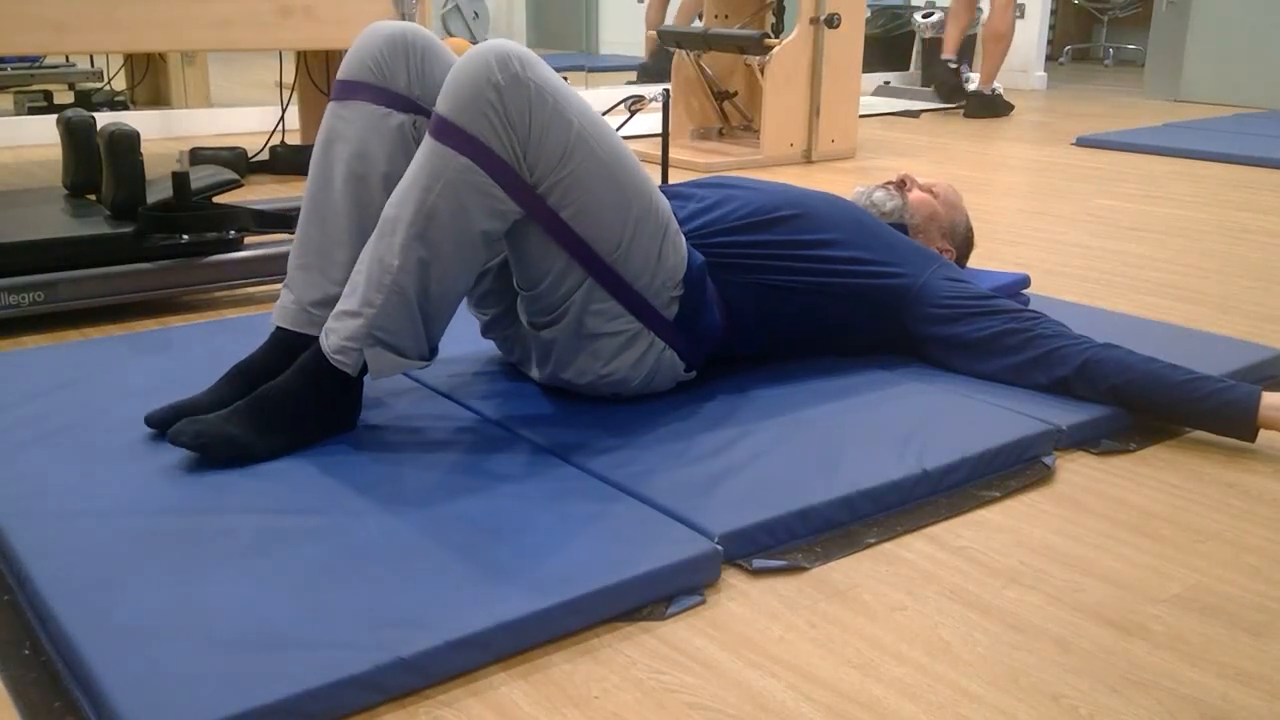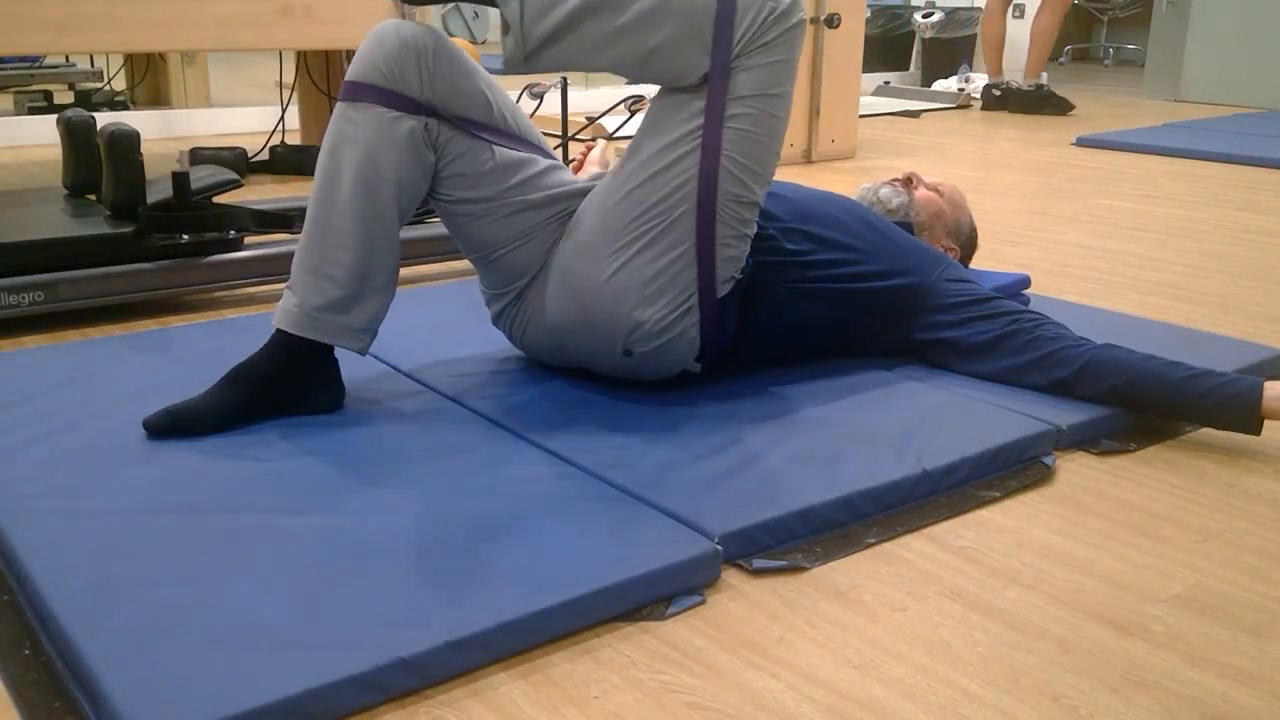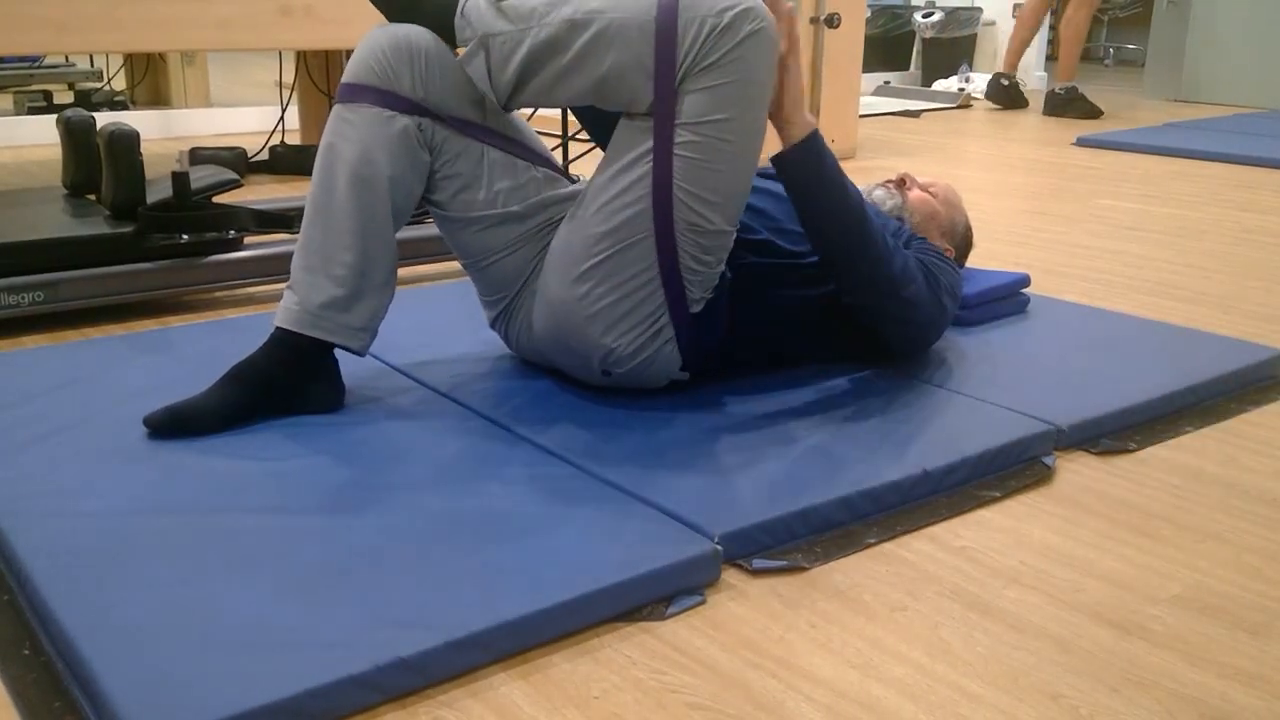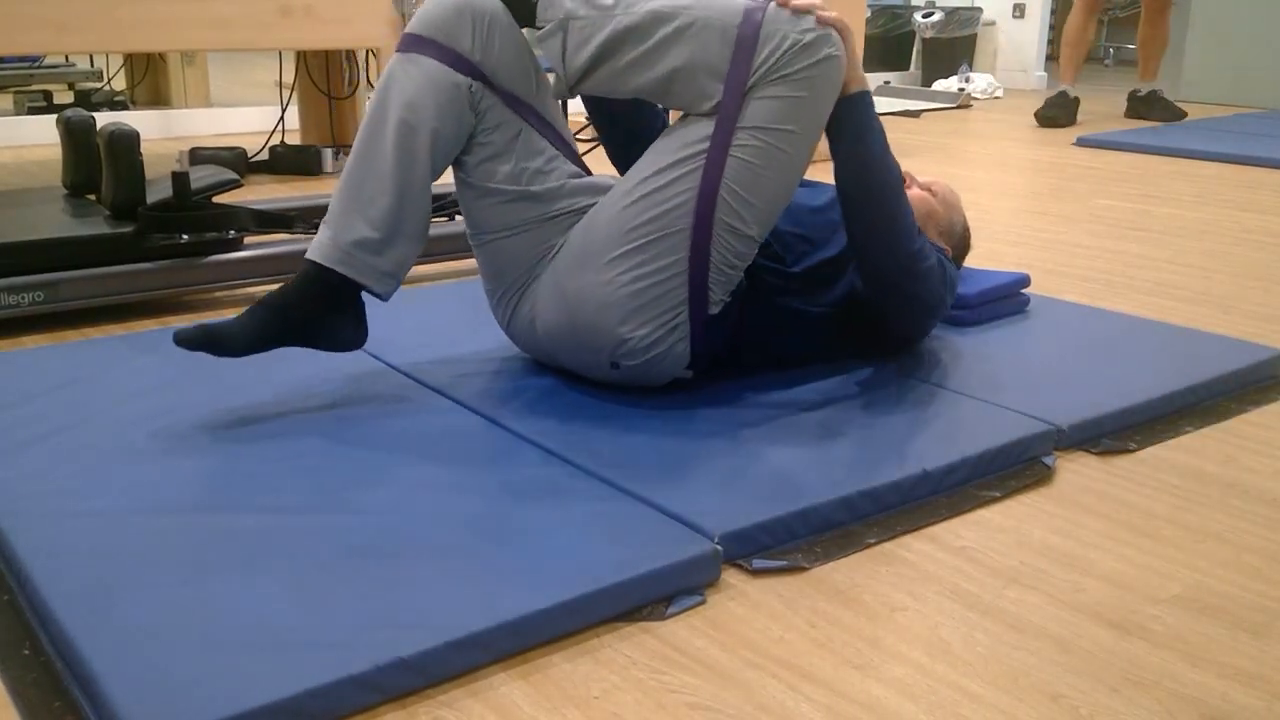
dt=1s
person 1, frame 1
left shoulder: (914, 281)
right shoulder: (820, 224)
left elbow: (1071, 357)
left hip: (635, 319)
right hip: (539, 285)
left knee: (498, 75)
right knee: (392, 52)
left ankle: (335, 376)
right ankle: (302, 336)
person 1, frame 2
left shoulder: (921, 280)
right shoulder: (834, 220)
left elbow: (1070, 357)
right wrist: (601, 174)
left hip: (645, 302)
right hip: (557, 271)
right ankle: (303, 354)
person 1, frame 3
left shoulder: (918, 284)
right shoulder: (791, 206)
left elbow: (874, 285)
right elbow: (648, 148)
left wrist: (789, 120)
left hip: (633, 316)
right hip: (540, 276)
right ankle: (303, 351)
person 1, frame 4
left shoulder: (917, 281)
right shoulder: (818, 216)
left elbow: (889, 272)
right elbow: (654, 169)
left wrist: (849, 88)
left hip: (632, 309)
right hip: (546, 272)
right ankle: (329, 291)
